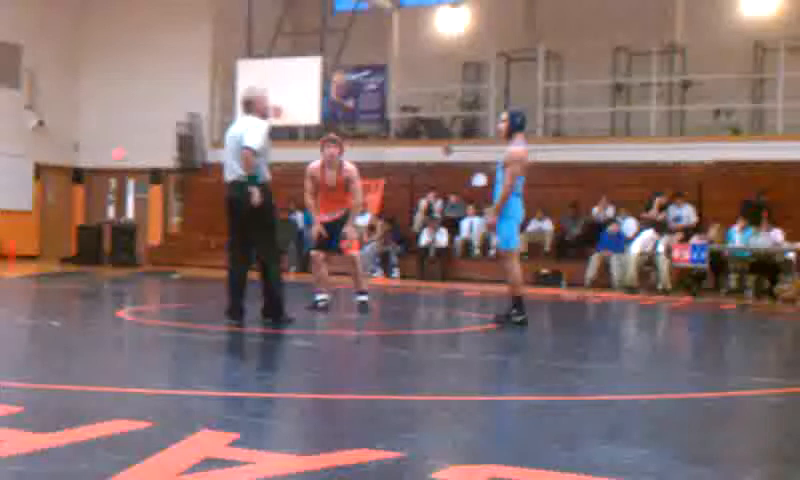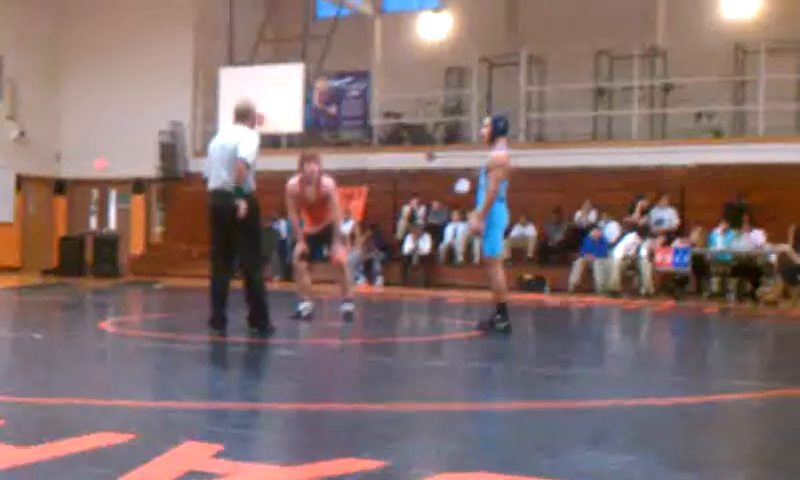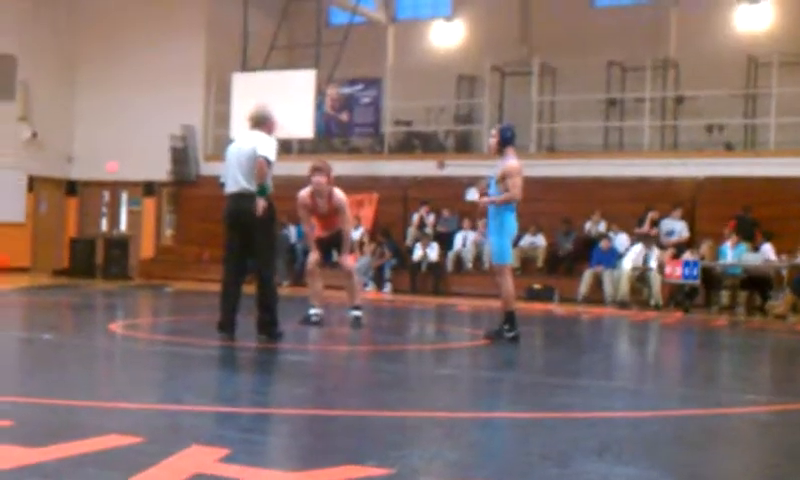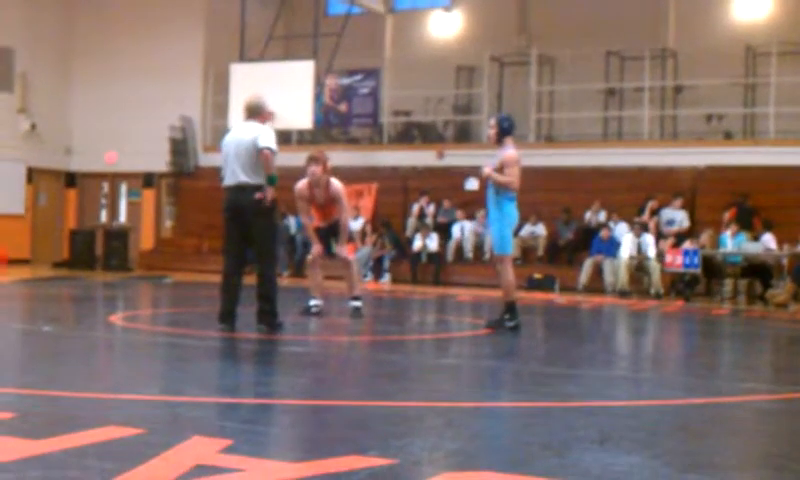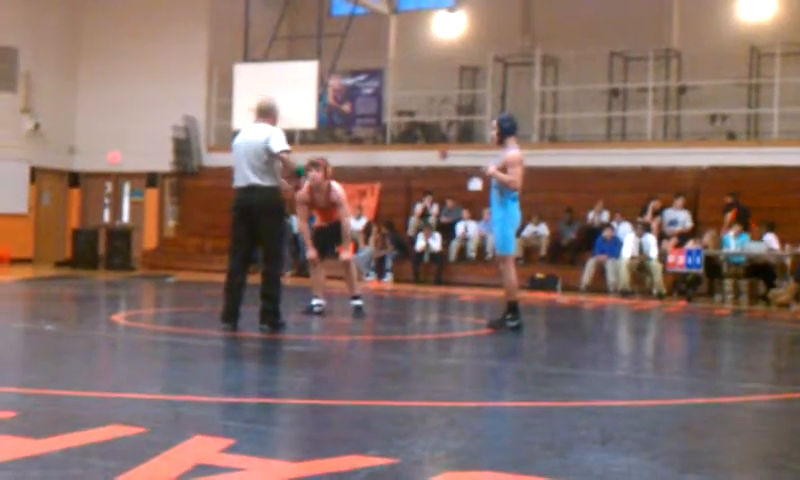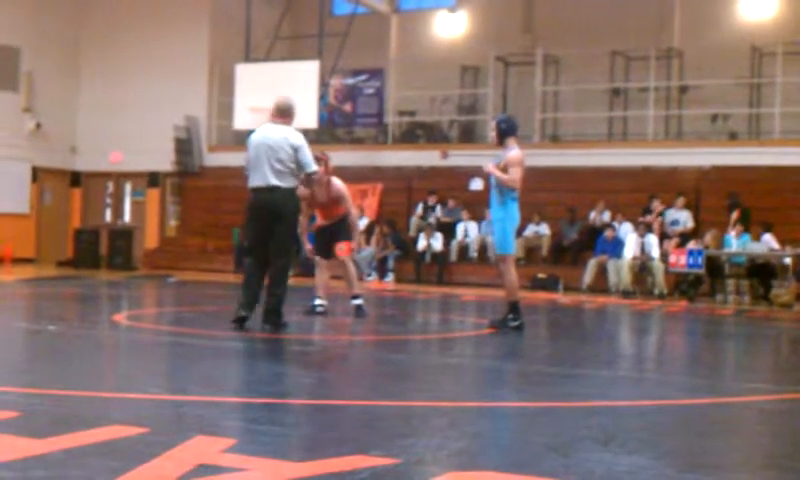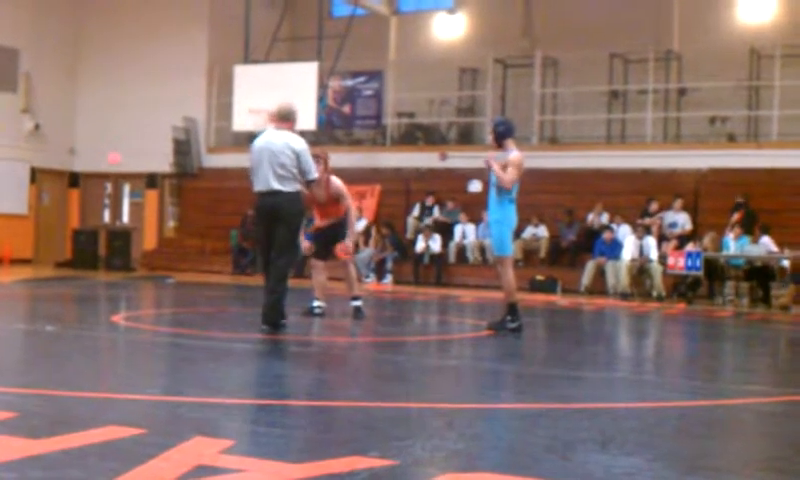
dt=0.5s
person 1, frame 1
left shoulder: (234, 127)
right shoulder: (258, 125)
left elbow: (230, 161)
right elbow: (247, 153)
left wrist: (240, 183)
right wrist: (254, 185)
left hip: (233, 190)
right hip: (254, 190)
left knee: (238, 254)
right knee: (267, 253)
left ankle: (235, 312)
right ankle: (273, 311)
person 1, frame 2
left shoulder: (219, 136)
right shoulder: (249, 135)
left elbow: (208, 173)
right elbow: (241, 165)
left wrist: (219, 193)
right wrist: (241, 197)
left hip: (216, 199)
right hip: (238, 201)
left knee: (220, 263)
right knee: (251, 262)
left ankle: (218, 321)
right ankle: (258, 321)
person 1, frame 3
left shoulder: (234, 143)
right shoulder: (266, 140)
left elbow: (225, 179)
right elbow: (262, 162)
left wrist: (234, 197)
right wrist: (262, 194)
left hip: (233, 203)
right hip: (255, 204)
left knee: (233, 267)
right knee: (264, 267)
left ankle: (226, 325)
right ankle: (267, 327)
person 1, frame 4
left shoulder: (230, 135)
right shoulder: (263, 131)
left elbow: (227, 169)
right elbow: (267, 154)
right wrist: (271, 184)
left hip: (232, 195)
right hip: (256, 196)
left knee: (233, 258)
right knee: (265, 258)
left ankle: (227, 317)
right ankle: (267, 318)
person 1, frame 5
left shoulder: (240, 136)
right shoulder: (273, 133)
right elbow: (283, 157)
left hip: (242, 195)
right hip: (267, 197)
left knee: (238, 257)
right knee: (272, 258)
left ankle: (229, 316)
right ankle: (269, 317)
person 1, frame 6
left shoulder: (254, 136)
right shoulder: (294, 137)
left elbow: (249, 170)
right elbow: (312, 173)
right wrist: (298, 179)
left hip: (257, 197)
right hip: (284, 198)
left knee: (254, 255)
right knee: (281, 258)
left ankle: (245, 306)
right ankle: (272, 316)
person 1, frame 7
left shoulder: (258, 142)
right shoulder: (297, 142)
left elbow: (253, 175)
right elbow: (311, 179)
right wrist: (306, 191)
left hip: (263, 201)
right hip: (289, 201)
left knee: (269, 258)
right knee: (282, 259)
left ankle: (276, 313)
right ankle: (271, 316)
person 2, frame 1
left shoulder: (516, 150)
right shoulder: (514, 149)
left elbow: (509, 186)
left wrist: (494, 213)
right wrist: (494, 210)
left hip: (508, 209)
right hip: (506, 209)
left knee: (510, 258)
right knee: (508, 258)
left ankle: (519, 310)
right ankle: (515, 308)
person 2, frame 2
left shoulder: (498, 155)
right shoulder: (497, 154)
left elbow: (493, 191)
left wrist: (480, 218)
right wrist: (477, 213)
left hip: (492, 215)
right hip: (490, 214)
left knee: (494, 264)
right knee: (492, 264)
left ankle: (502, 317)
right ankle: (499, 315)
person 2, frame 3
left shoulder: (511, 164)
right shoulder: (504, 163)
left elbow: (516, 195)
left wrist: (490, 200)
right wrist: (490, 196)
left hip: (502, 223)
right hip: (496, 222)
left knee: (503, 273)
right knee: (501, 274)
left ankle: (511, 327)
right ankle: (507, 324)
person 2, frame 4
left shoulder: (509, 154)
right shoulder: (503, 153)
left elbow: (513, 184)
left wrist: (491, 174)
right wrist: (491, 175)
left hip: (503, 212)
right hip: (498, 212)
left knee: (504, 263)
right knee: (502, 263)
left ankle: (511, 315)
right ankle: (508, 313)
person 2, frame 5
left shoulder: (513, 154)
right shoulder: (507, 154)
left elbow: (516, 184)
left wrist: (494, 173)
right wrist: (494, 174)
left hip: (506, 212)
right hip: (501, 212)
left knee: (506, 262)
right knee: (503, 263)
left ankle: (513, 315)
right ankle: (511, 313)
person 2, frame 6
left shoulder: (514, 154)
right shoulder: (506, 154)
left elbow: (514, 183)
left wrist: (493, 171)
right wrist: (494, 170)
left hip: (506, 213)
right hip: (500, 212)
left knee: (507, 262)
right knee: (503, 263)
left ankle: (515, 314)
right ankle: (512, 313)
person 2, frame 7
left shoulder: (514, 156)
right shoulder: (505, 156)
left elbow: (507, 184)
left wrist: (495, 165)
right wrist: (493, 166)
left hip: (503, 214)
right hip: (497, 214)
left knee: (505, 264)
right knee: (502, 264)
left ankle: (513, 317)
right ankle: (510, 315)
person 3, frame 1
left shoulder: (349, 170)
right shoulder: (313, 169)
left elbow: (358, 199)
right elbow: (309, 196)
left wrist: (350, 224)
right wrist: (316, 222)
left hip: (344, 216)
right hip: (323, 218)
left knee: (353, 255)
right knee: (316, 256)
left ankle: (362, 296)
right ankle: (322, 296)
person 3, frame 2
left shoulder: (327, 184)
right shoulder: (292, 186)
left elbow: (336, 214)
right elbow: (293, 214)
left wrist: (337, 242)
right wrist: (300, 240)
left hip: (328, 226)
right hip: (309, 228)
left knee: (341, 261)
right knee: (298, 264)
left ankle: (348, 304)
right ankle: (305, 305)
person 3, frame 3
left shoulder: (339, 196)
right shoulder: (303, 197)
left elbow: (347, 226)
right elbow: (306, 225)
left wrist: (345, 254)
right wrist: (313, 250)
left hip: (339, 233)
right hip: (321, 233)
left knee: (348, 268)
right knee: (311, 268)
left ankle: (356, 311)
right ankle: (316, 311)
person 3, frame 4
left shoulder: (336, 186)
right shoulder: (301, 188)
left elbow: (344, 216)
right elbow: (305, 217)
left wrist: (342, 244)
right wrist: (315, 243)
left hip: (338, 222)
right hip: (320, 224)
left knee: (347, 258)
right knee: (313, 260)
left ankle: (356, 301)
right ankle: (316, 302)
person 3, frame 5
left shoulder: (336, 190)
right shoulder: (302, 193)
left elbow: (346, 220)
right elbow: (303, 222)
left wrist: (346, 249)
right wrist: (309, 248)
left hip: (339, 224)
right hip: (322, 225)
left knee: (346, 259)
right knee: (314, 259)
left ankle: (357, 301)
right ankle: (318, 301)
person 3, frame 6
left shoulder: (337, 186)
right shoulder: (304, 190)
left elbow: (352, 212)
right elbow: (303, 216)
left wrist: (355, 239)
right wrist: (305, 242)
left hip: (342, 222)
right hip: (323, 224)
left knee: (345, 258)
right knee: (320, 262)
left ankle: (357, 301)
right ankle: (320, 302)
person 3, frame 7
left shoulder: (335, 184)
left elbow: (351, 209)
left wrist: (350, 238)
right wrist: (303, 239)
left hip: (340, 224)
right hip: (321, 226)
left knee: (346, 259)
right knee: (316, 263)
left ankle: (356, 303)
right ankle: (319, 304)
